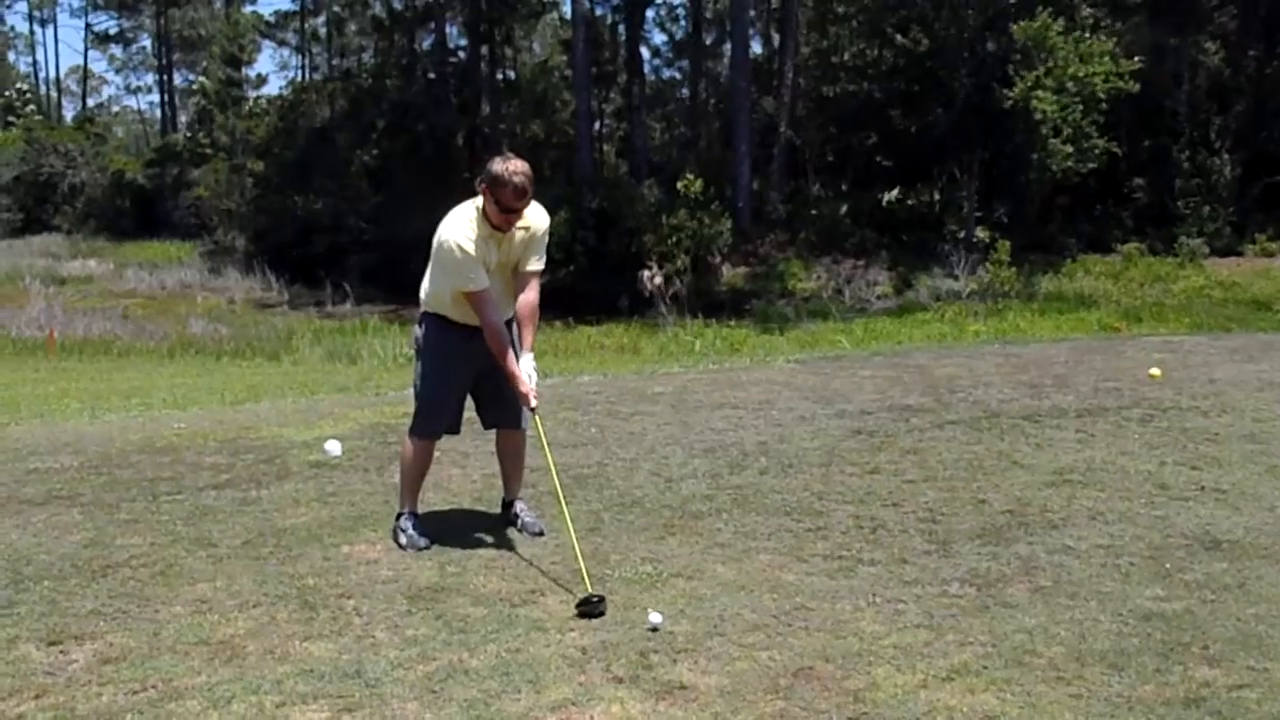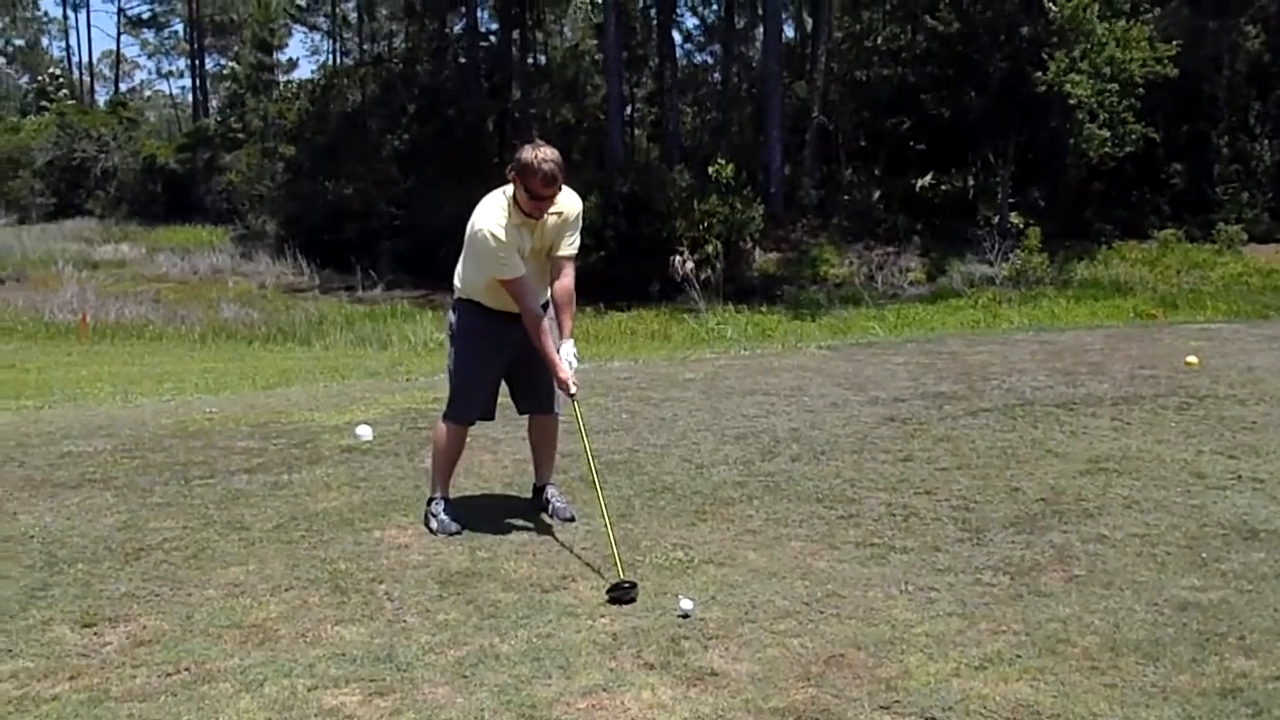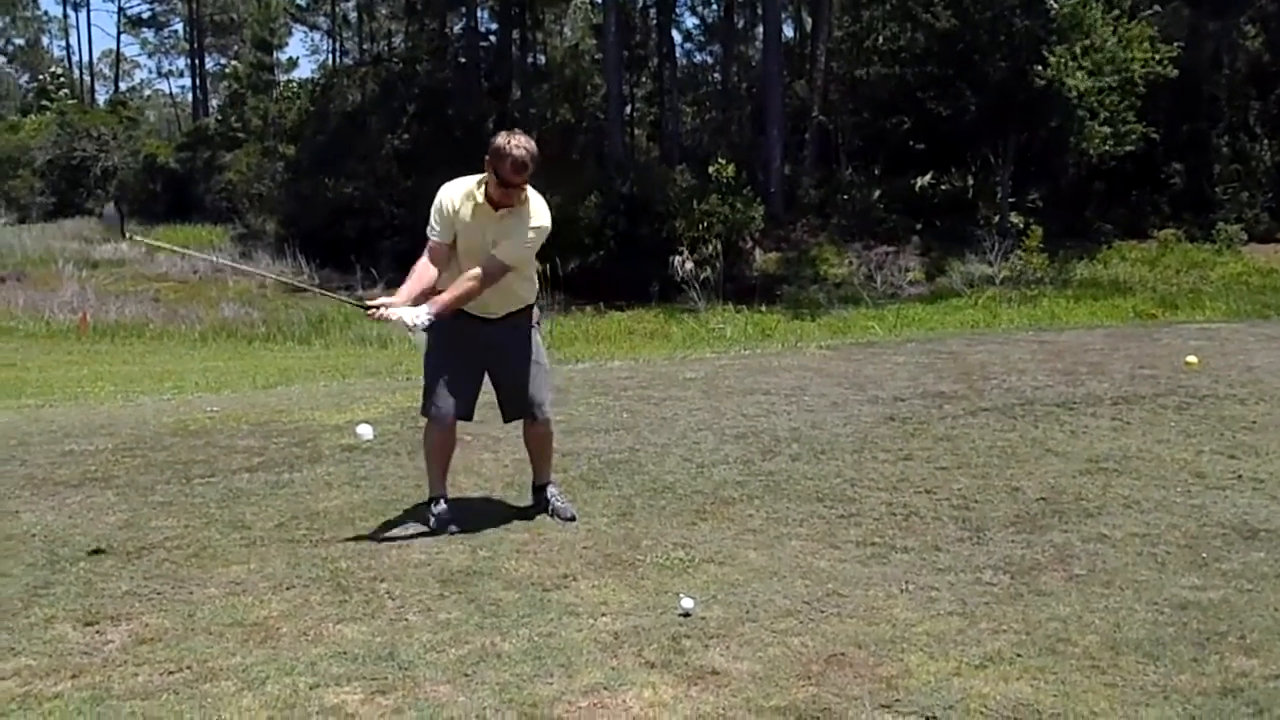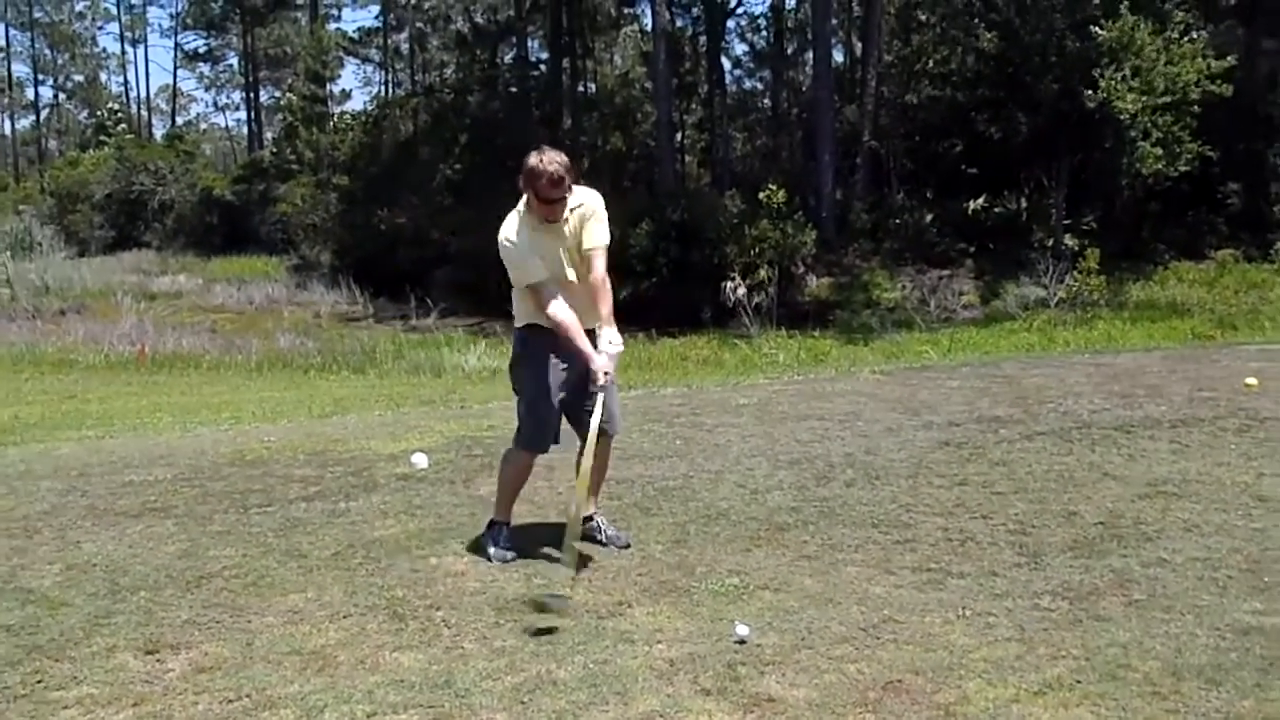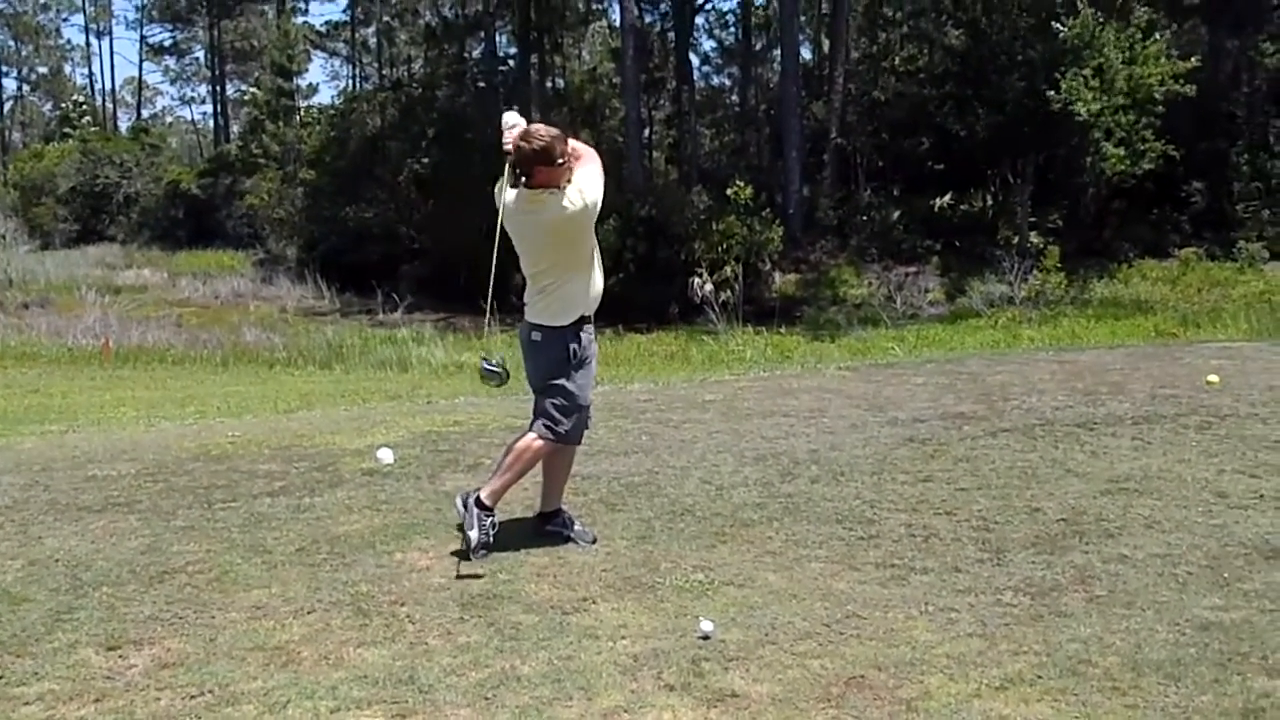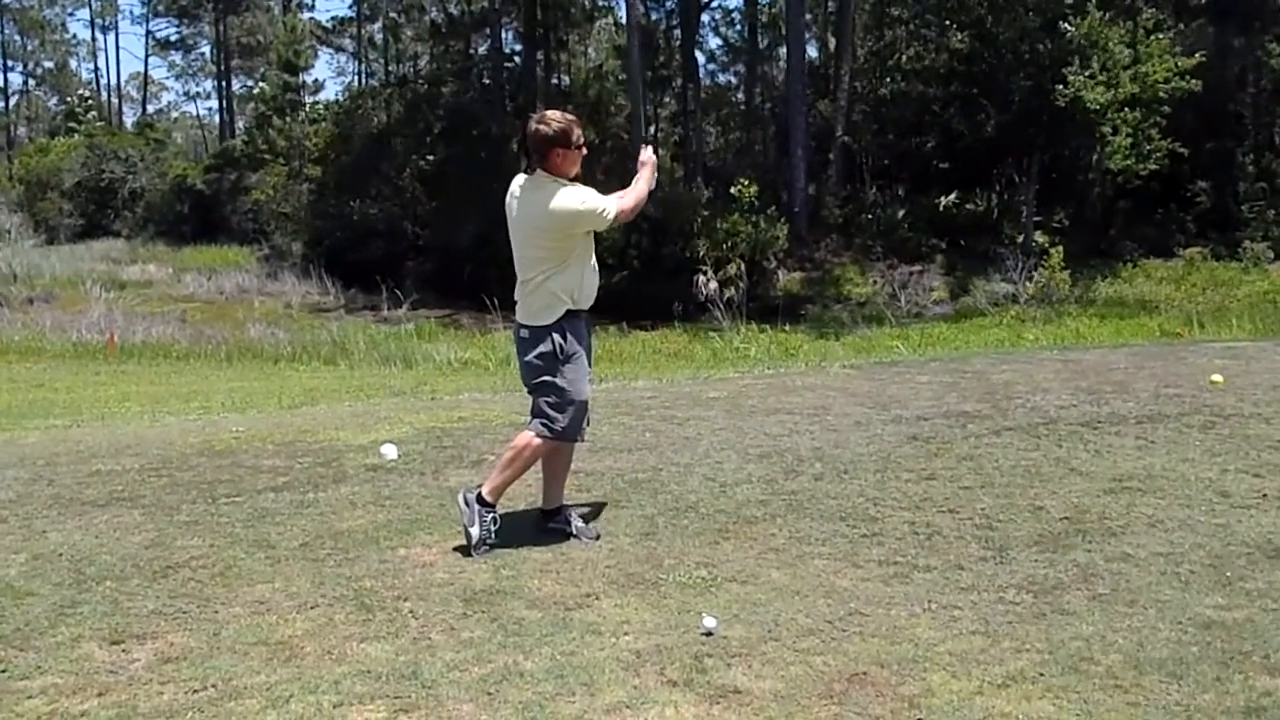
dt=0.7s
person 1, frame 1
left shoulder: (536, 221)
right shoulder: (457, 235)
left elbow: (527, 290)
right elbow: (486, 312)
left wrist: (526, 356)
right wrist: (514, 377)
left hip: (499, 325)
right hip: (447, 328)
left knee: (513, 419)
right knee: (427, 425)
left ankle: (513, 502)
right ankle: (406, 514)
person 1, frame 2
left shoulder: (569, 206)
right shoulder: (490, 224)
left elbow: (562, 276)
right elbow: (526, 301)
left wrist: (567, 341)
right wrist: (554, 362)
left hip: (532, 312)
right hip: (480, 314)
left knee: (545, 403)
right knee: (461, 410)
left ankle: (544, 487)
right ankle: (438, 499)
person 1, frame 3
left shoulder: (536, 218)
right shoulder: (453, 196)
left elbow: (481, 277)
right elbow: (433, 260)
left wrist: (425, 313)
right wrist: (400, 300)
left hip: (514, 317)
right hip: (453, 314)
left knee: (536, 409)
right knee: (441, 411)
left ankle: (544, 487)
right ankle: (437, 499)
person 1, frame 4
left shoulder: (589, 202)
right shoulder: (514, 236)
left elbow: (597, 268)
right elbow: (551, 301)
left wrist: (607, 327)
right wrist: (585, 352)
left hip: (590, 333)
right hip: (541, 340)
left knee: (603, 430)
right knee: (531, 439)
left ankle: (589, 518)
right ankle: (499, 524)
person 1, frame 5
left shoulder: (510, 198)
right shoulder: (574, 207)
right elbow: (589, 157)
left wrist: (522, 142)
right wrist: (531, 138)
left hip: (546, 325)
right hip: (566, 331)
left knee: (566, 424)
right knee: (551, 427)
left ankle: (551, 512)
right ankle: (483, 502)
person 1, frame 6
left shoulder: (521, 187)
right shoulder: (569, 201)
right elbow: (623, 210)
left wrist: (631, 185)
right wrist: (646, 175)
left hip: (545, 319)
right hip: (556, 326)
left knee: (568, 419)
right knee: (553, 423)
left ankle: (553, 508)
right ankle: (483, 499)
